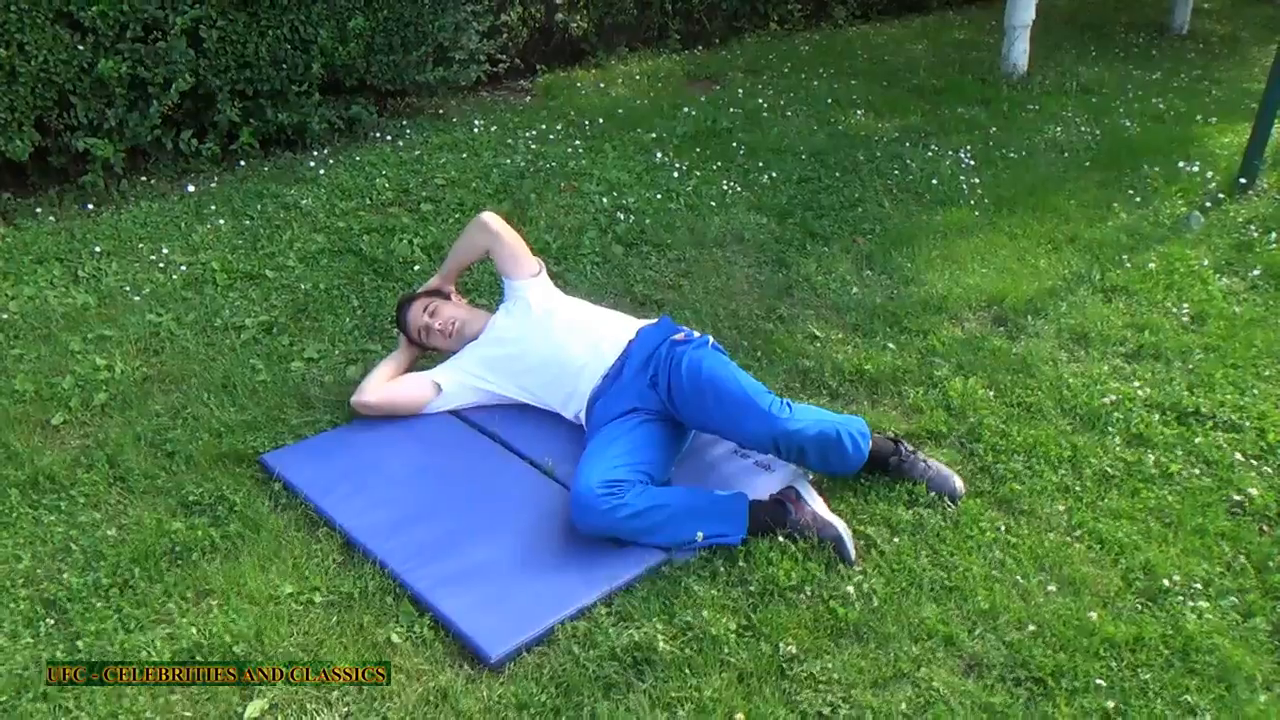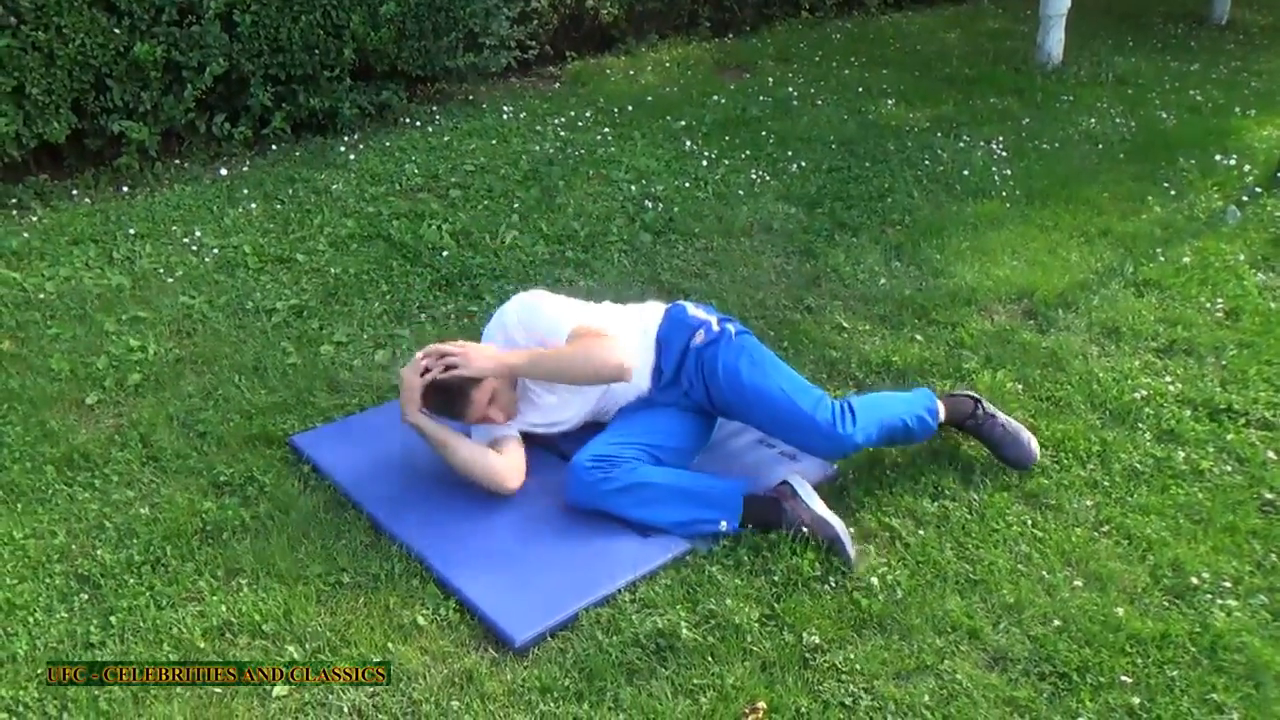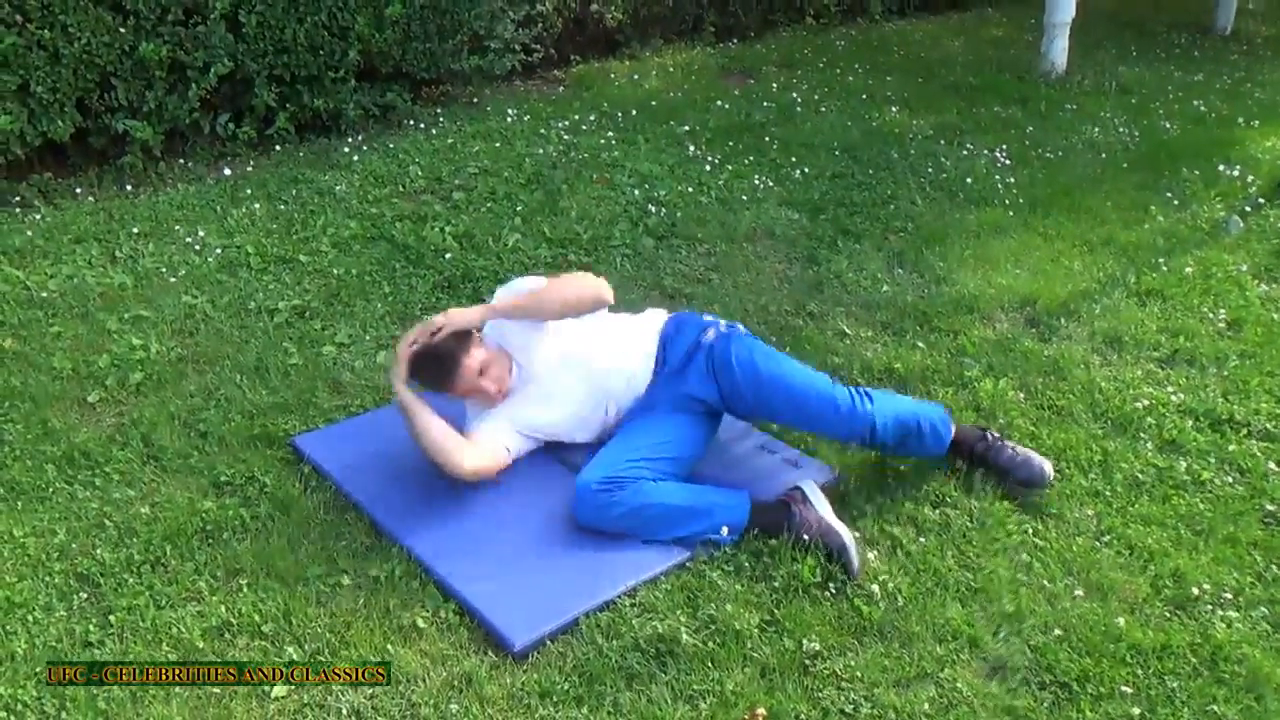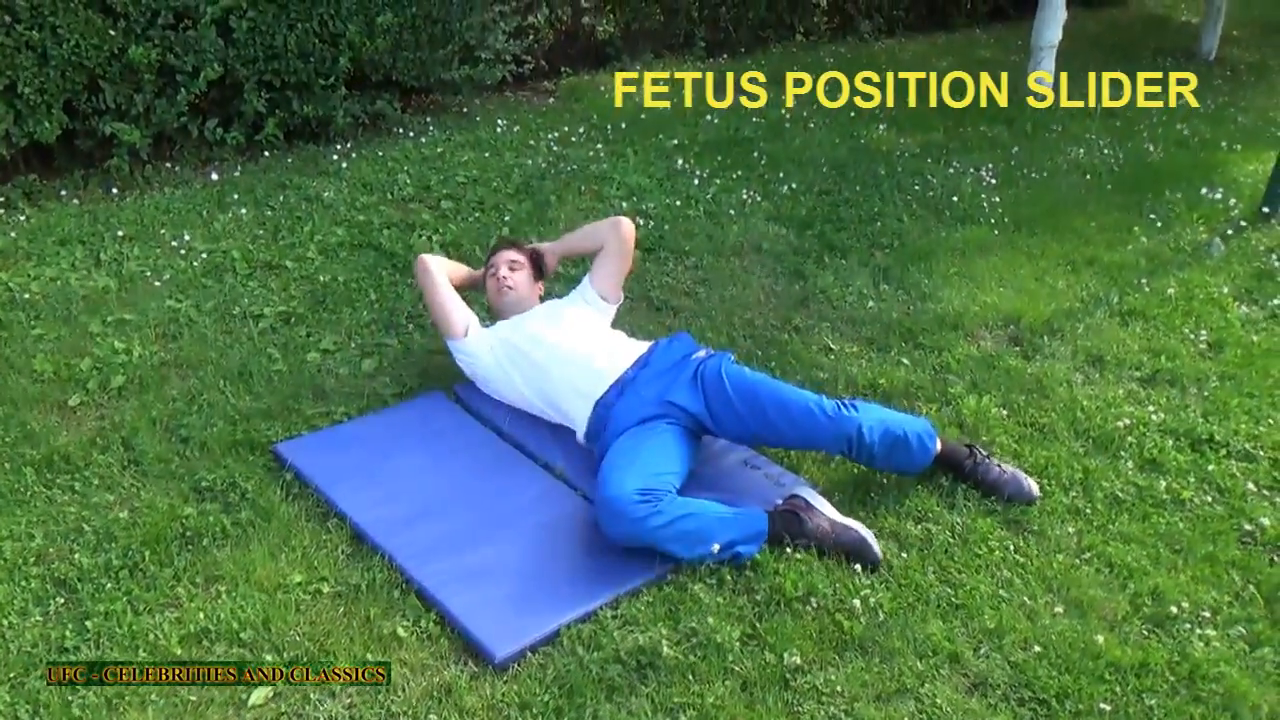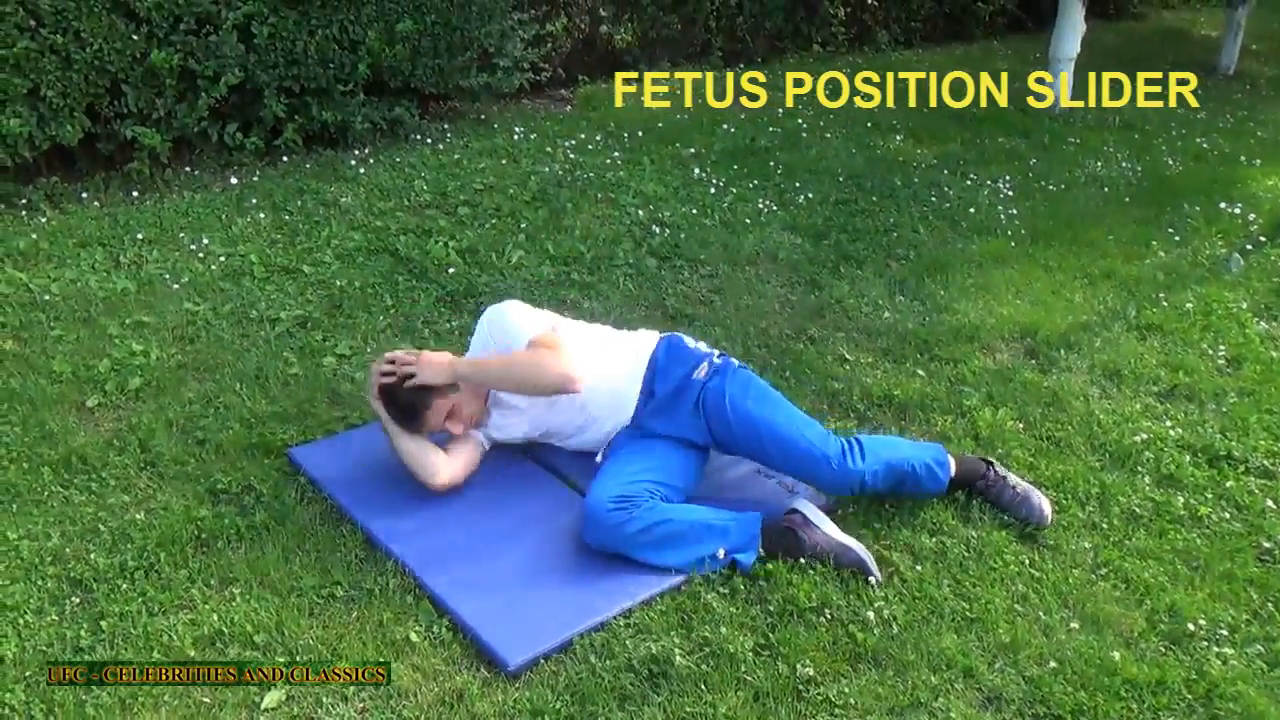
dt=1s
person 1, frame 1
left shoulder: (524, 297)
right shoulder: (463, 374)
left elbow: (488, 224)
right elbow: (367, 399)
left wrist: (439, 282)
right wrist: (406, 349)
left hip: (657, 352)
right hip: (616, 415)
left knee: (772, 425)
right knee: (592, 505)
left ankle: (884, 451)
right ankle: (778, 513)
person 1, frame 2
left shoulder: (521, 317)
right shoulder: (499, 413)
left elbow: (614, 360)
right elbow: (505, 479)
left wrist: (504, 361)
right wrist: (419, 419)
left hip: (686, 346)
right hip: (656, 408)
left knee: (832, 430)
right knee: (589, 479)
left ankle: (957, 409)
right ankle: (771, 510)
person 1, frame 3
left shoulder: (512, 303)
right shoulder: (496, 422)
left elbow: (596, 291)
right elbow: (466, 465)
left wrist: (482, 311)
right wrist: (406, 398)
left hip: (685, 348)
right hip: (656, 412)
left knee: (844, 411)
right knee: (593, 498)
left ankle: (970, 440)
right ankle: (780, 516)
person 1, frame 4
left shoulder: (576, 305)
right shoulder: (482, 351)
left elbow: (621, 228)
right elbow: (428, 265)
left wrist: (548, 249)
right wrist: (476, 272)
left hip: (675, 368)
right hip: (625, 425)
left knee: (832, 420)
right knee: (623, 511)
left ankle: (956, 457)
right ankle: (787, 525)
person 1, frame 5
left shoulder: (498, 324)
right shoulder: (482, 422)
left elbow: (564, 373)
right elbow: (437, 475)
left wrist: (455, 369)
right wrist: (384, 409)
left hip: (676, 377)
right hip: (640, 439)
left knee: (832, 462)
right knee: (604, 518)
left ankle: (972, 471)
right ankle: (785, 536)
